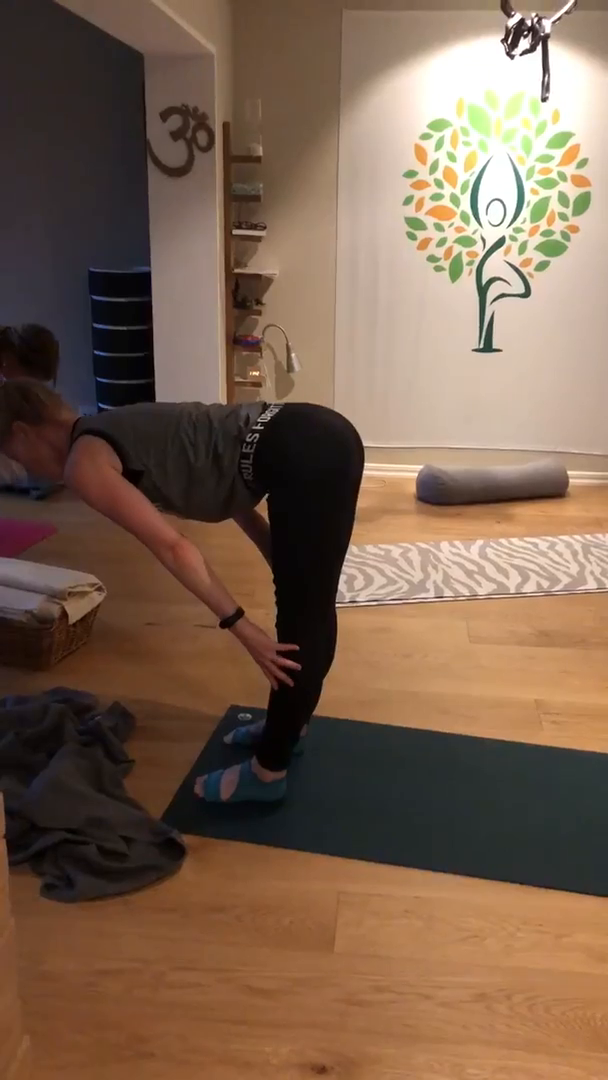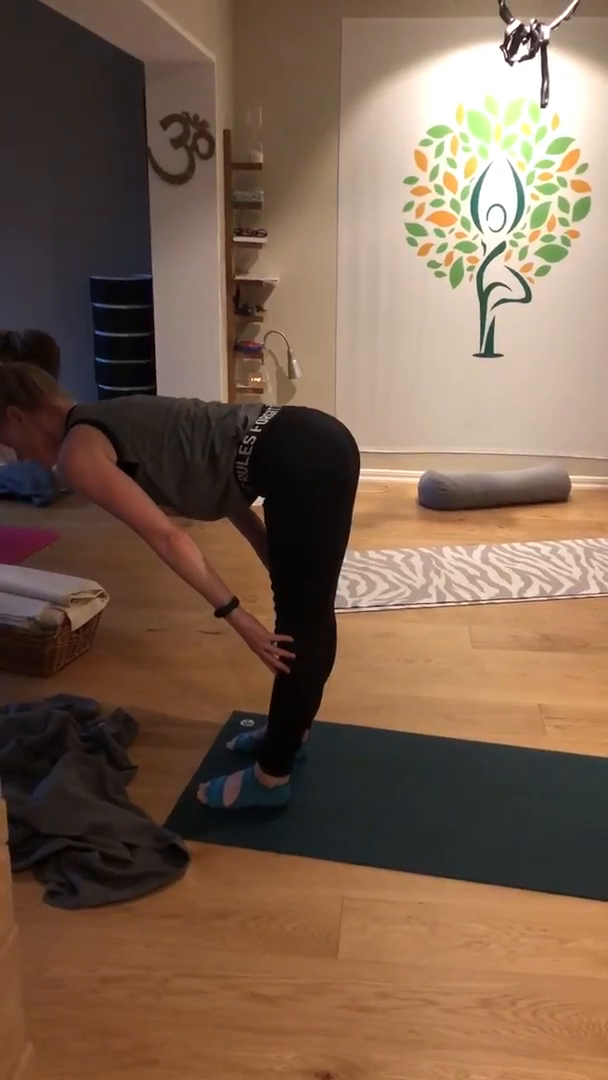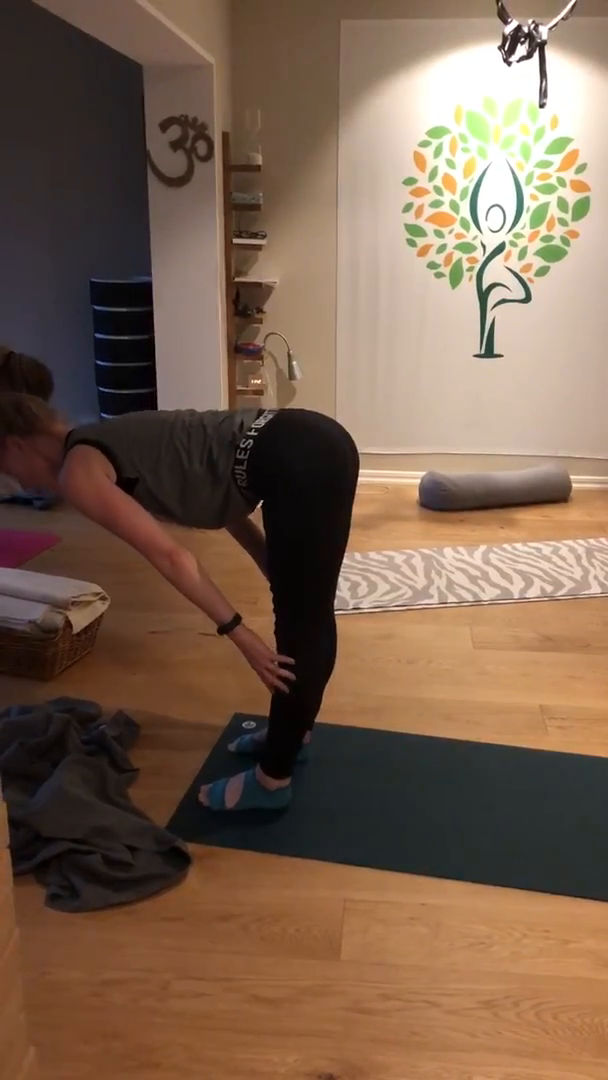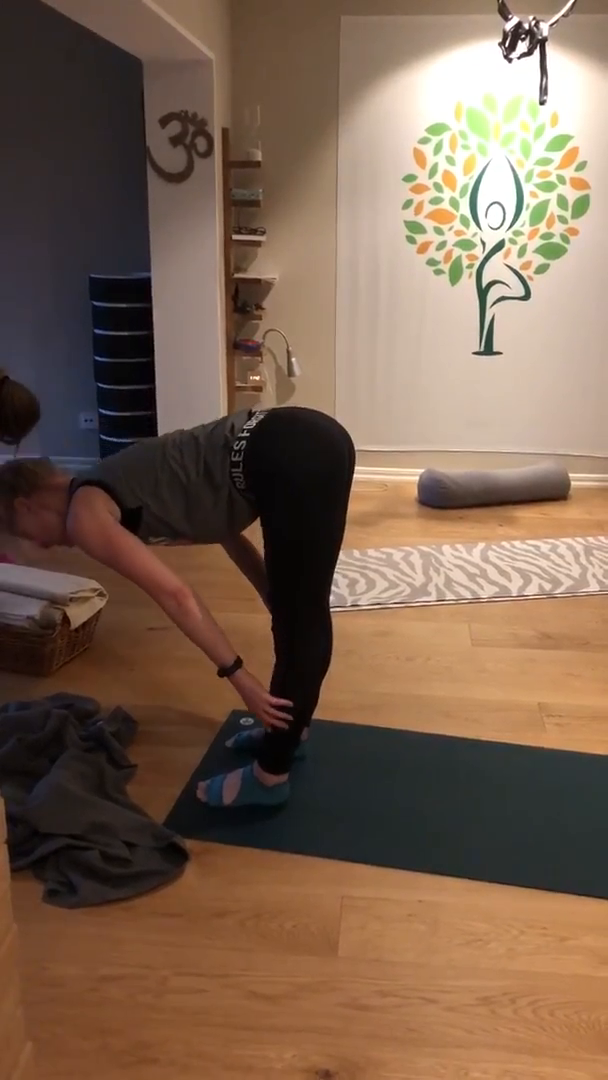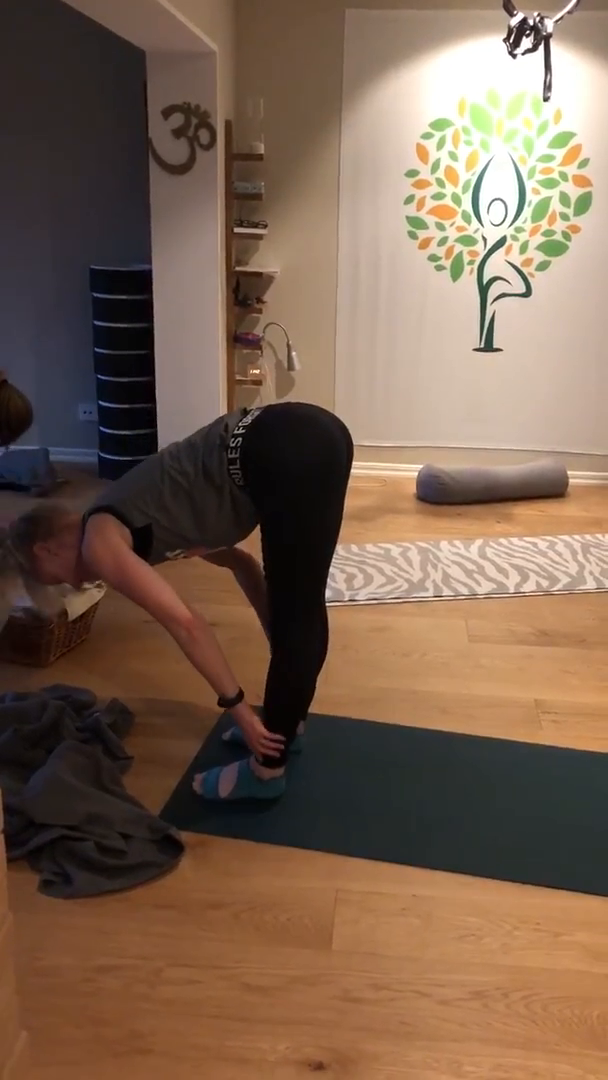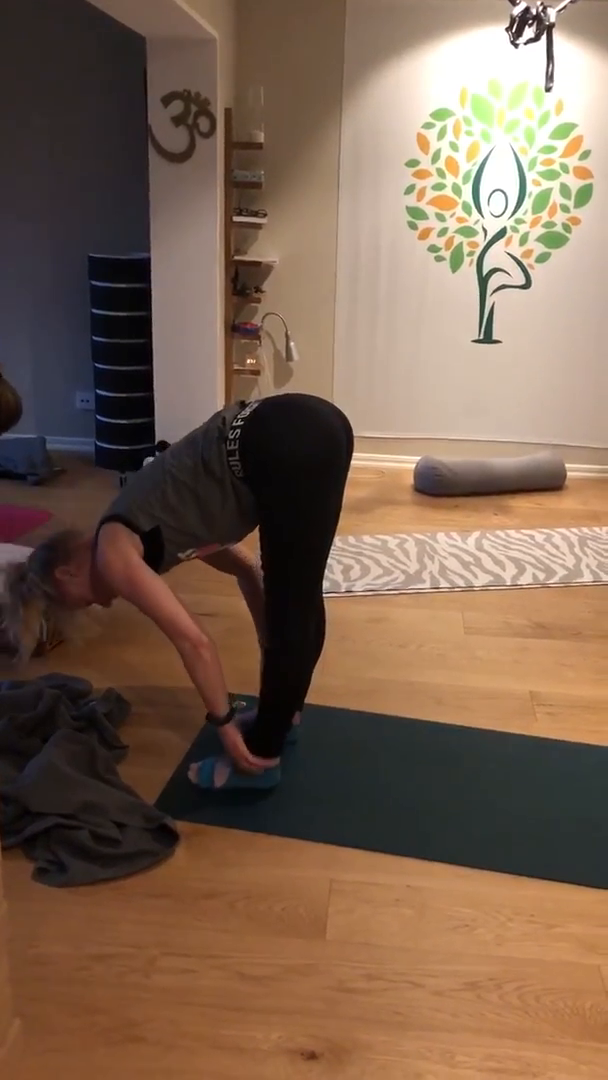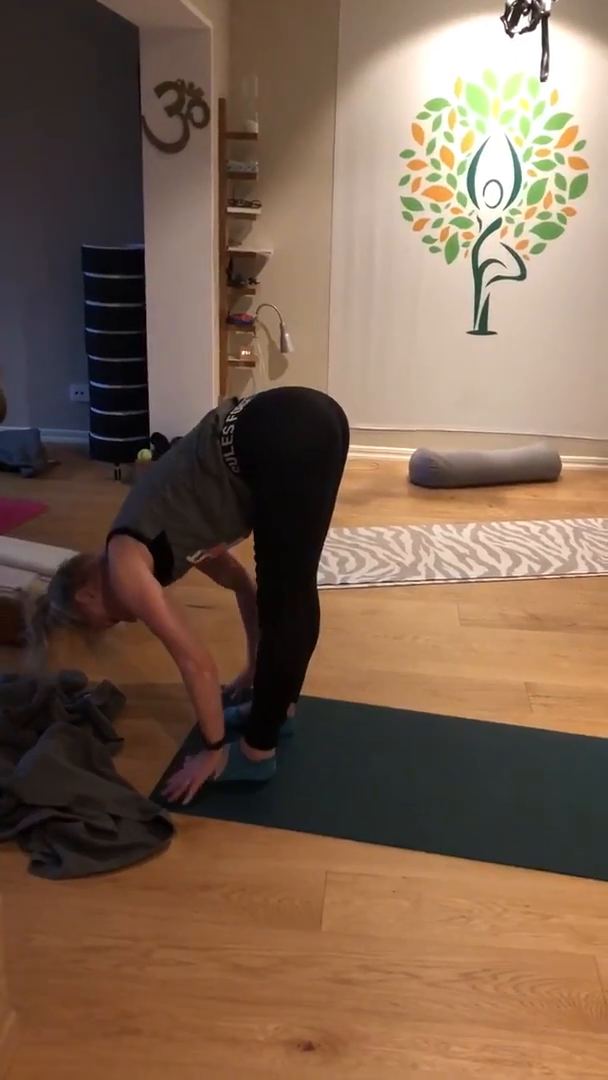
dt=0.5s
person 1, frame 1
left shoulder: (83, 464)
right shoulder: (116, 434)
left elbow: (172, 547)
right elbow: (234, 494)
left wrist: (239, 626)
right wrist: (287, 568)
left hip: (304, 458)
right hip: (320, 434)
left knee: (303, 621)
right knee: (307, 611)
left ankle: (268, 772)
right ankle: (287, 725)
person 1, frame 2
left shoulder: (77, 453)
right shoulder: (110, 422)
left elbow: (166, 536)
left wrist: (235, 616)
right wrist: (281, 568)
left hip: (299, 464)
right hip: (319, 439)
left knee: (301, 628)
right knee: (307, 618)
left ankle: (270, 777)
right ankle: (290, 730)
person 1, frame 3
left shoulder: (77, 473)
right shoulder: (108, 444)
left elbow: (168, 555)
right elbow: (228, 506)
left wrist: (237, 631)
right wrist: (284, 579)
left hip: (296, 465)
right hip: (314, 440)
left knee: (301, 628)
right knee: (306, 618)
left ankle: (272, 780)
right ankle: (292, 733)
person 1, frame 4
left shoulder: (84, 516)
right shoulder: (107, 493)
left elbow: (175, 596)
right elbow: (231, 537)
left wrist: (237, 675)
right wrist: (279, 606)
left hip: (292, 462)
right hip: (314, 439)
left knee: (300, 626)
right knee: (304, 616)
left ankle: (271, 776)
right ankle: (288, 728)
person 1, frame 5
left shoulder: (99, 543)
right shoulder: (123, 522)
left elbow: (186, 625)
right elbow: (240, 561)
left wrist: (237, 707)
left hip: (286, 456)
right hip: (310, 432)
left knee: (295, 621)
right knee: (300, 611)
left ankle: (266, 770)
right ankle: (286, 725)
person 1, frame 6
left shoulder: (112, 554)
right shoulder: (142, 534)
left elbow: (194, 643)
right elbow: (249, 570)
left wrist: (226, 728)
right wrist: (272, 658)
left hip: (287, 446)
right hip: (316, 423)
left knee: (290, 611)
right knee: (298, 600)
left ankle: (263, 756)
right ankle: (284, 714)
person 1, frame 7
left shoulder: (123, 566)
right shoulder: (156, 543)
left elbow: (197, 663)
right elbow: (242, 582)
left wrist: (213, 750)
right wrist: (256, 667)
left hip: (283, 439)
right hip: (311, 416)
left knee: (282, 604)
right knee: (292, 592)
left ankle: (258, 751)
right ankle: (278, 707)
